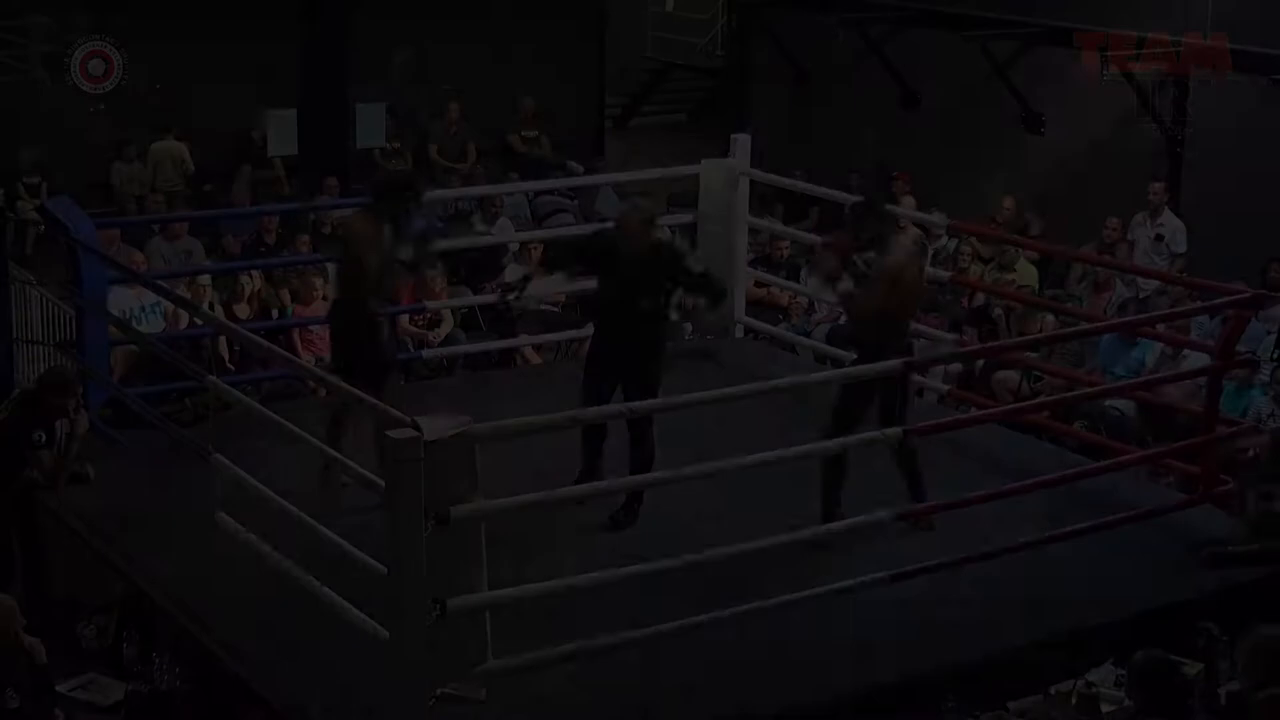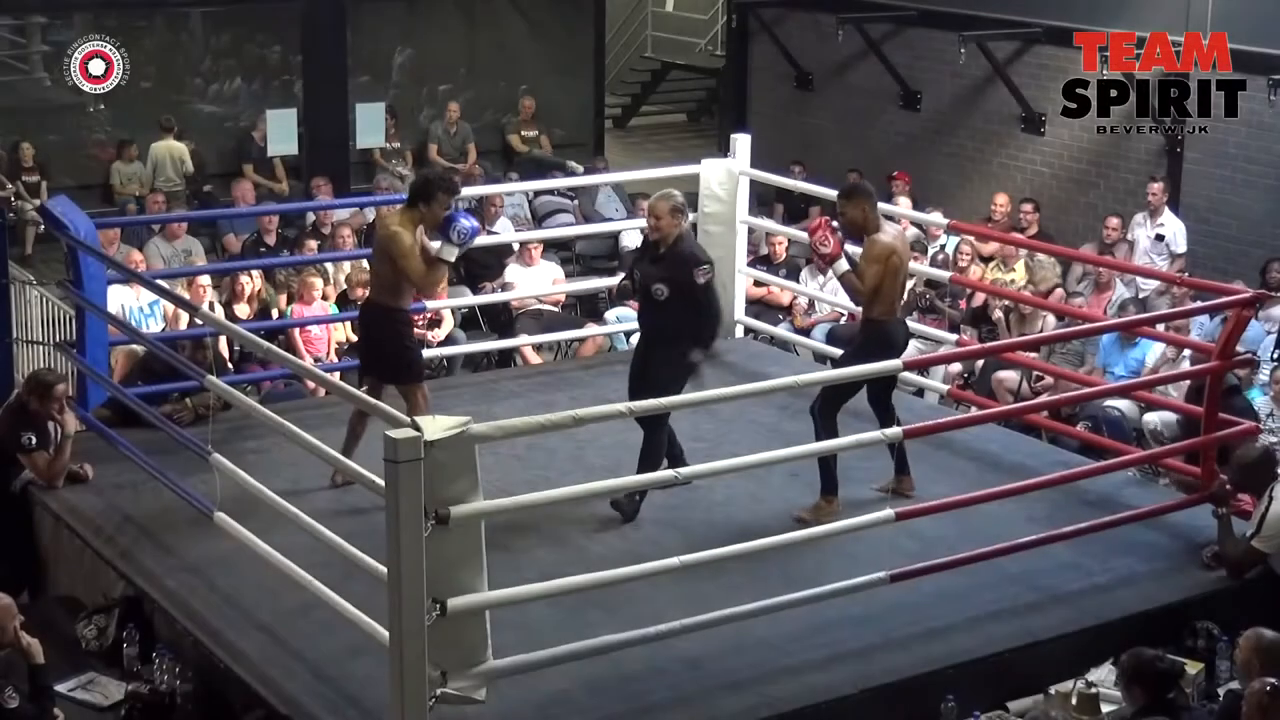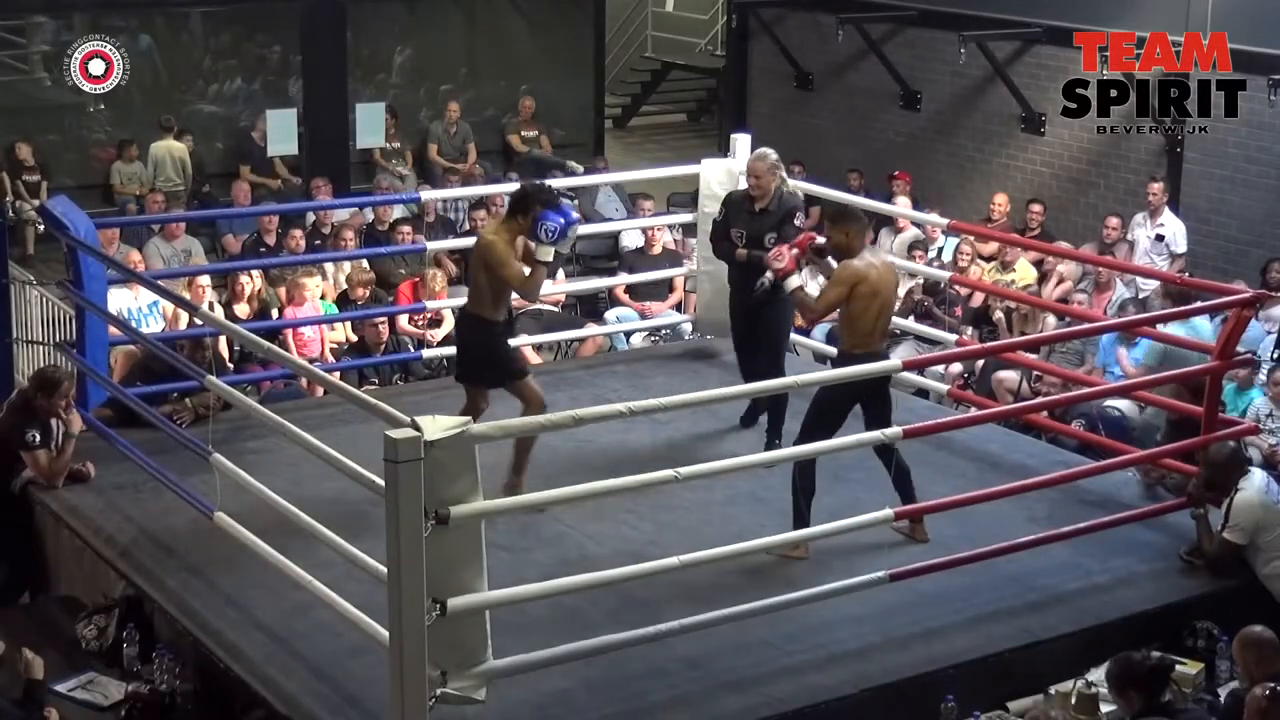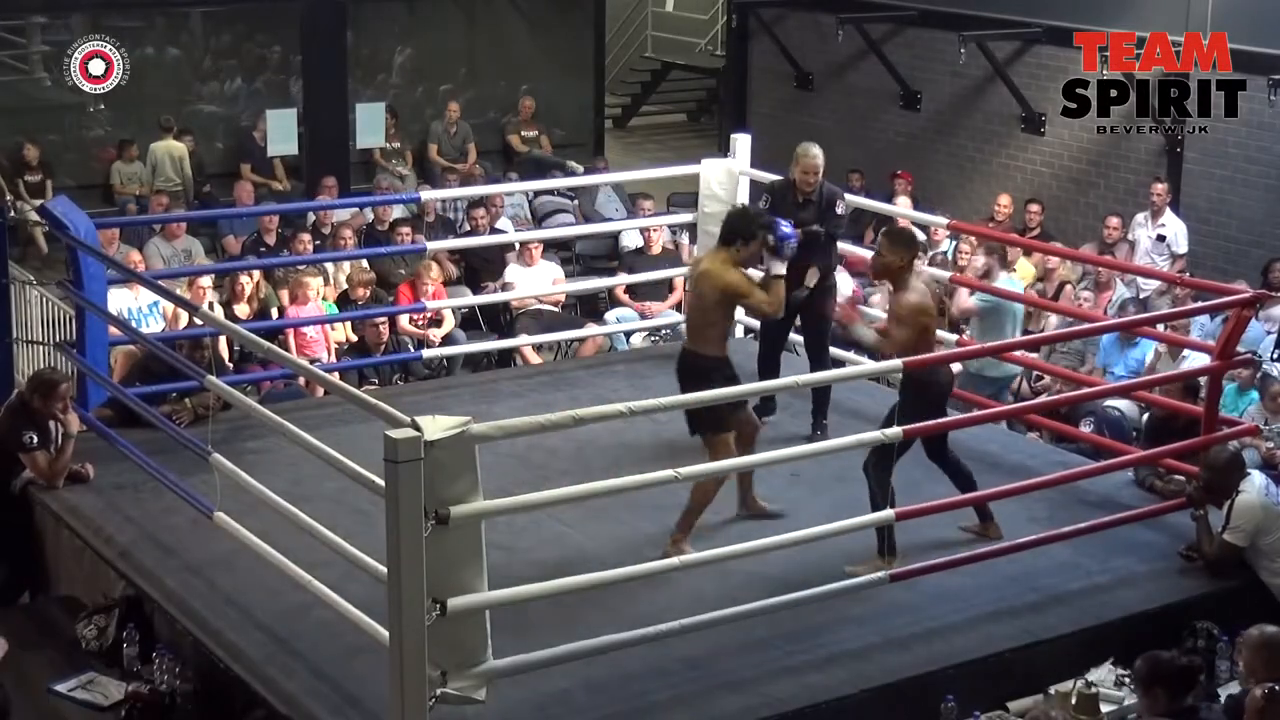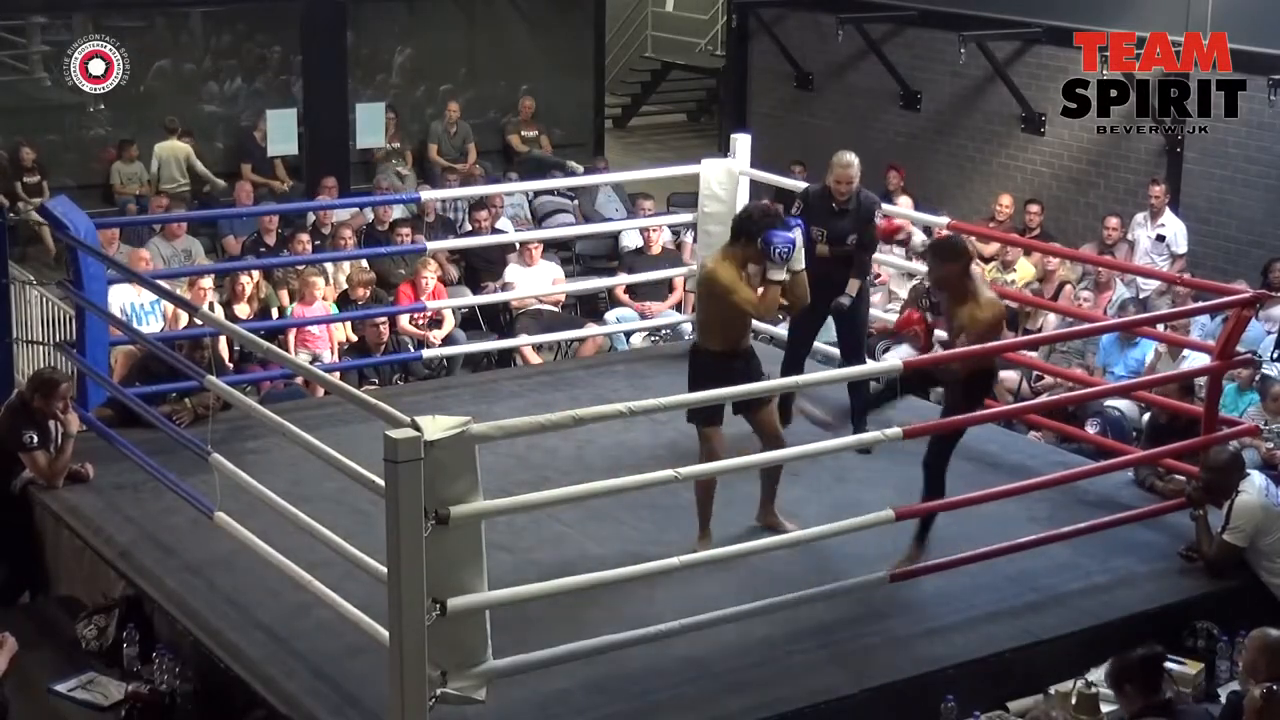
dt=1s
person 1, frame 1
left shoulder: (890, 264)
right shoulder: (912, 248)
left elbow: (863, 315)
left wrist: (838, 280)
left hip: (880, 355)
right hip: (899, 349)
left knee: (837, 435)
right knee: (895, 429)
left ankle: (831, 516)
right ankle: (921, 507)
person 1, frame 2
left shoulder: (880, 244)
right shoulder: (894, 231)
left elbow: (859, 294)
right elbow: (864, 276)
left wrist: (833, 259)
right wrist: (839, 252)
left hip: (877, 335)
right hip: (894, 329)
left knee: (823, 408)
right knee: (882, 403)
left ankle: (828, 500)
right ankle: (903, 478)
person 1, frame 3
left shoulder: (853, 269)
right shoulder: (886, 264)
left elbow: (813, 313)
left wrist: (789, 275)
right wrist: (823, 260)
left hip: (851, 367)
right hip: (879, 363)
left knee: (806, 448)
right knee: (885, 443)
left ankle: (799, 539)
right ankle: (916, 523)
person 1, frame 4
left shoulder: (911, 300)
right shoulder: (910, 282)
left elbow: (888, 352)
left wrist: (856, 326)
left hip: (924, 388)
right hip: (934, 381)
left knee: (876, 466)
right knee: (940, 452)
left ankle: (886, 558)
right ankle: (987, 523)
person 1, frame 5
left shoulder: (984, 310)
right shoulder: (955, 279)
left elbow: (952, 366)
left hip: (972, 381)
right hip: (951, 360)
left knee: (935, 461)
right knee: (895, 384)
left ankle: (918, 545)
right ankle: (839, 420)
person 2, frame 1
left shoulder: (383, 226)
right shoulder: (360, 231)
left elbow: (384, 285)
right elbow: (383, 289)
left wrist: (406, 245)
right wrist: (402, 248)
left hip: (365, 315)
right hip: (354, 317)
right knee: (381, 397)
left ankle: (330, 469)
person 2, frame 2
left shoulder: (411, 226)
right shoulder: (397, 233)
left elbow: (430, 267)
right elbow: (427, 287)
left wrist: (451, 246)
right wrist: (450, 247)
left hip: (377, 314)
right hip: (389, 319)
left knee: (373, 393)
right knee: (418, 401)
left ankle: (341, 467)
person 2, frame 3
left shoulder: (516, 236)
right shoulder: (493, 242)
left elbow: (542, 276)
right elbow: (529, 292)
left wrist: (555, 245)
right wrist: (545, 248)
left hip: (481, 327)
right hip: (481, 330)
left knee: (475, 408)
right knee: (535, 401)
right ankle: (516, 481)
person 2, frame 4
left shoulder: (714, 261)
right shoulder: (719, 275)
left elbow: (764, 295)
right elbow: (774, 310)
left wrist: (774, 264)
right wrist: (778, 266)
left hip: (715, 362)
right hip: (700, 369)
left knee: (750, 428)
right knee: (723, 458)
left ankle: (748, 501)
right ankle: (678, 540)
person 2, frame 5
left shoulder: (753, 263)
right shoulder: (717, 271)
left elbow: (801, 301)
right elbow: (765, 311)
left wrist: (795, 258)
right wrist: (777, 270)
left hip: (742, 357)
right hip: (709, 363)
left knee: (774, 439)
right knee: (713, 454)
left ankle: (768, 512)
right ankle: (704, 535)
person 3, frame 1
left shoulder: (668, 260)
right shoulder: (605, 248)
left elbow: (714, 291)
right elbow: (565, 258)
left hip: (646, 352)
right hip: (606, 345)
left knee: (639, 423)
right knee: (590, 410)
left ankle: (634, 500)
right ankle: (590, 472)
person 3, frame 2
left shoulder: (691, 258)
right shoulder: (651, 244)
left elbow: (710, 313)
right elbow: (637, 275)
left wrist: (696, 356)
right wrist: (627, 284)
left hip: (679, 347)
right hip: (650, 339)
left knee: (655, 414)
right knee: (641, 406)
left ankle: (635, 495)
right ankle: (678, 464)
person 3, frame 3
left shoulder: (791, 207)
right shoulder: (733, 201)
right elbow: (718, 245)
left wrist: (767, 277)
right wrist: (748, 255)
left hip: (775, 295)
right hip: (740, 292)
left knee: (773, 364)
right knee: (745, 355)
left ankle: (774, 438)
right ankle: (758, 402)
person 3, frame 4
left shoulder: (833, 197)
right shoulder: (775, 191)
left elbow: (827, 246)
left wrist: (807, 286)
right wrist: (801, 234)
left hip: (818, 285)
right hip: (780, 281)
left knee: (818, 352)
right knee: (769, 345)
left ankle: (820, 420)
right ankle: (766, 404)
person 3, frame 5
left shoulder: (870, 205)
right shoulder: (810, 197)
left elbow: (865, 255)
left wrist: (849, 295)
right wrist: (830, 250)
left hip: (854, 290)
right hip: (813, 286)
left knee: (854, 359)
right knee: (795, 349)
left ankle: (860, 426)
right ankle: (783, 411)
person 4, frame 1
left shoulder: (40, 404)
right shoulder: (29, 422)
left elbow: (53, 460)
right elbow: (55, 480)
left wrist: (75, 467)
right wrist: (76, 435)
left knee: (32, 554)
left ankle: (35, 609)
person 4, frame 2
left shoulder: (43, 412)
right shoulder: (19, 425)
left elbow: (49, 456)
right elbow: (53, 480)
left wrist: (72, 468)
right wrist: (68, 433)
left knee: (27, 558)
person 4, frame 3
left shoulder: (40, 407)
right shoulder: (23, 423)
left elbow: (51, 458)
right elbow: (53, 479)
left wrist: (74, 469)
right wrist: (72, 433)
left knee: (27, 560)
right knee: (19, 566)
person 4, frame 4
left shoulder: (42, 412)
right shoulder: (20, 424)
left elbow: (51, 461)
right elbow: (53, 479)
left wrist: (74, 470)
right wrist: (70, 434)
left knee: (27, 560)
right knee: (22, 567)
person 4, frame 5
left shoulder: (41, 412)
right shoulder: (20, 424)
left elbow: (51, 463)
right elbow: (53, 479)
left wrist: (74, 470)
right wrist: (70, 434)
left knee: (29, 563)
right knee: (24, 569)
